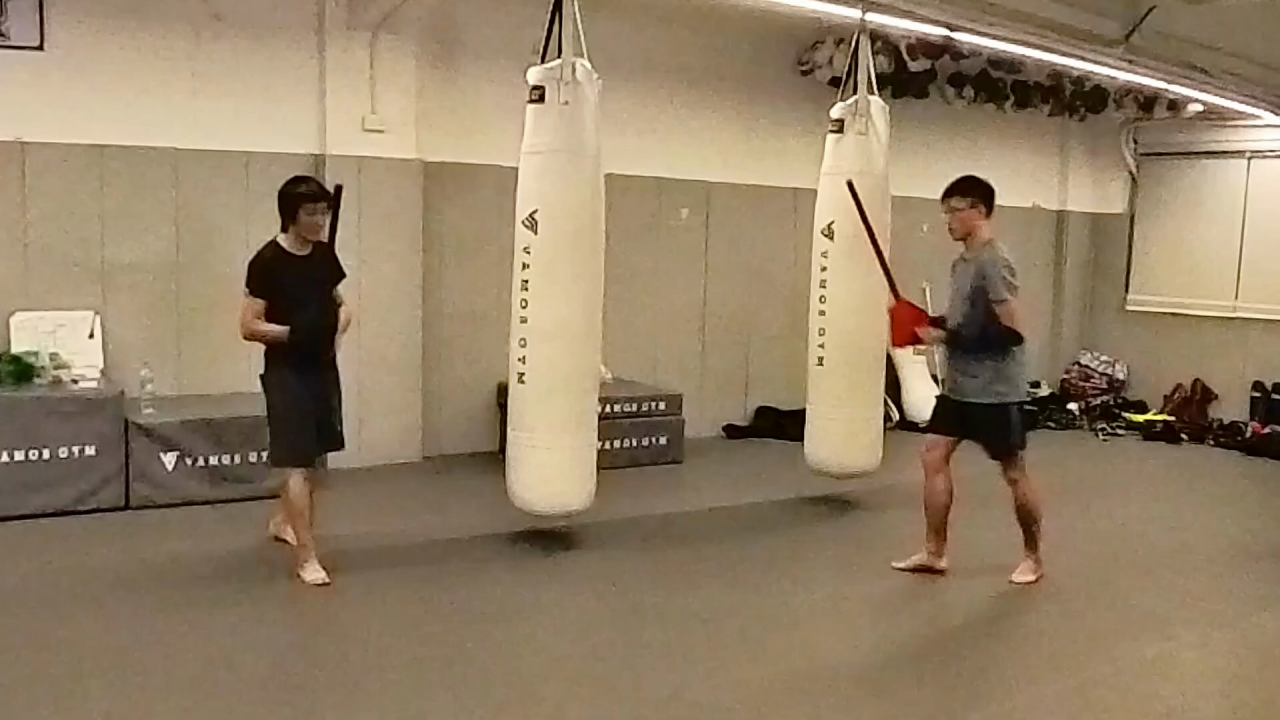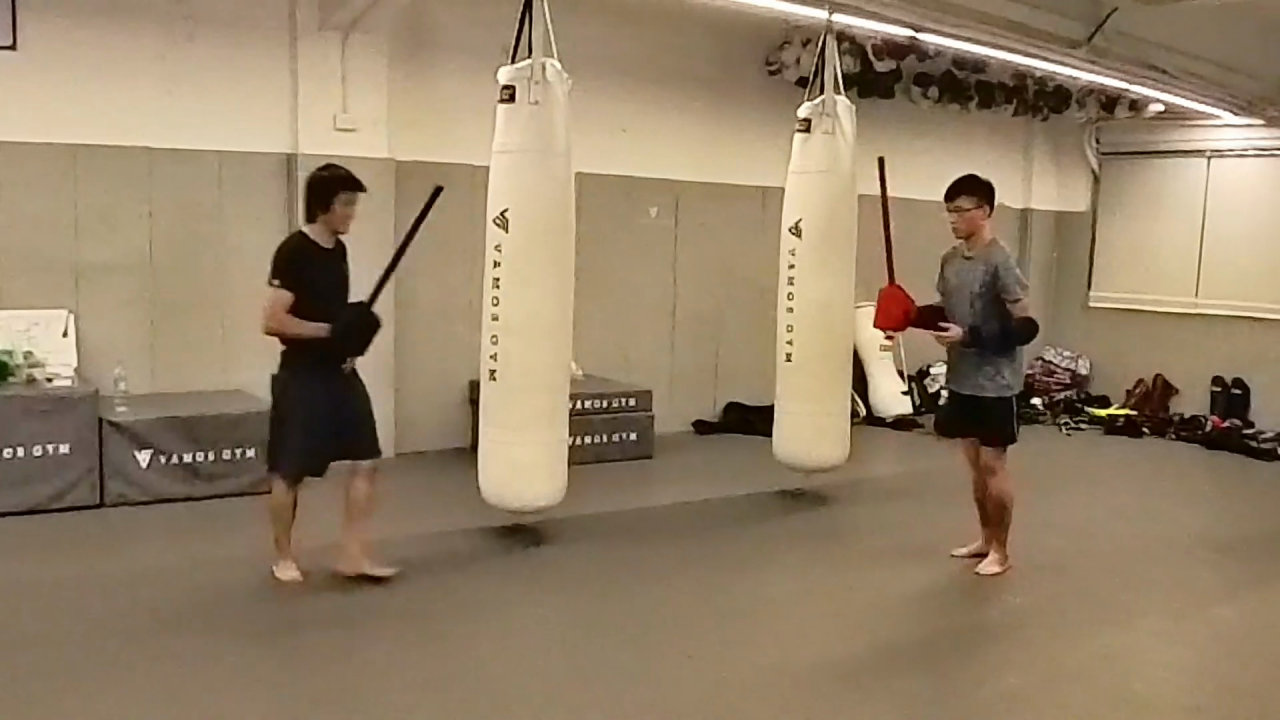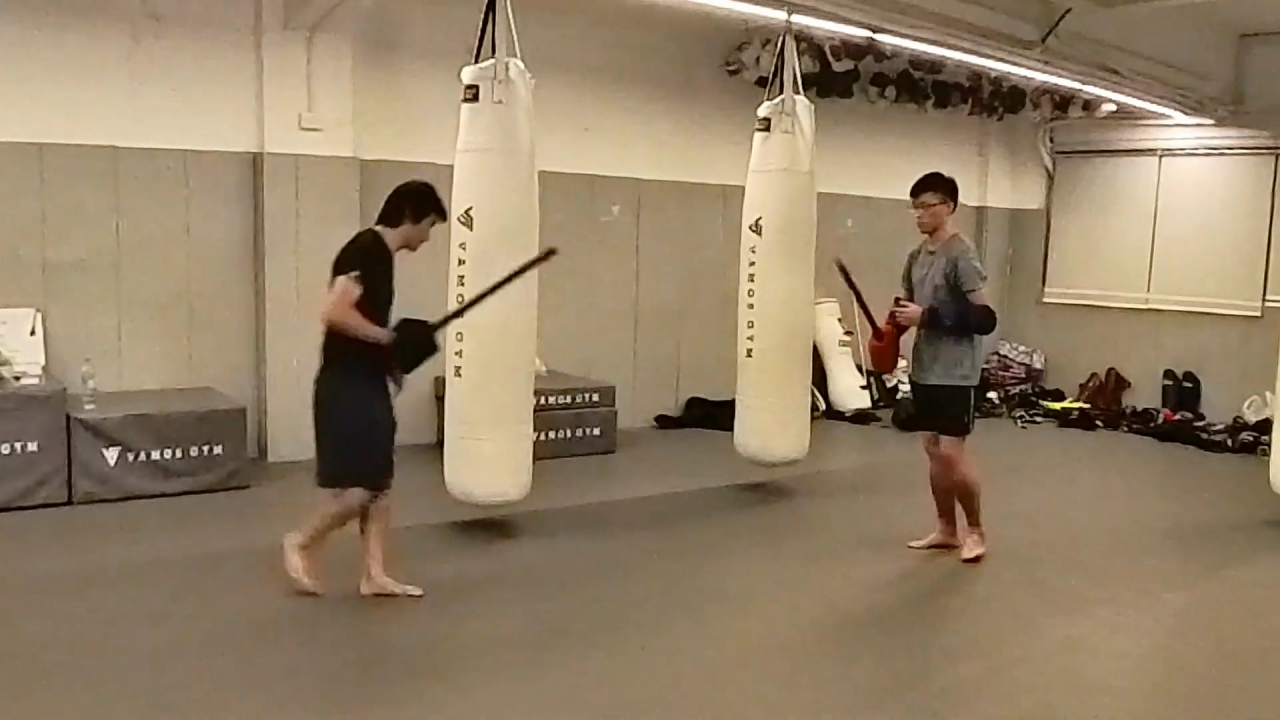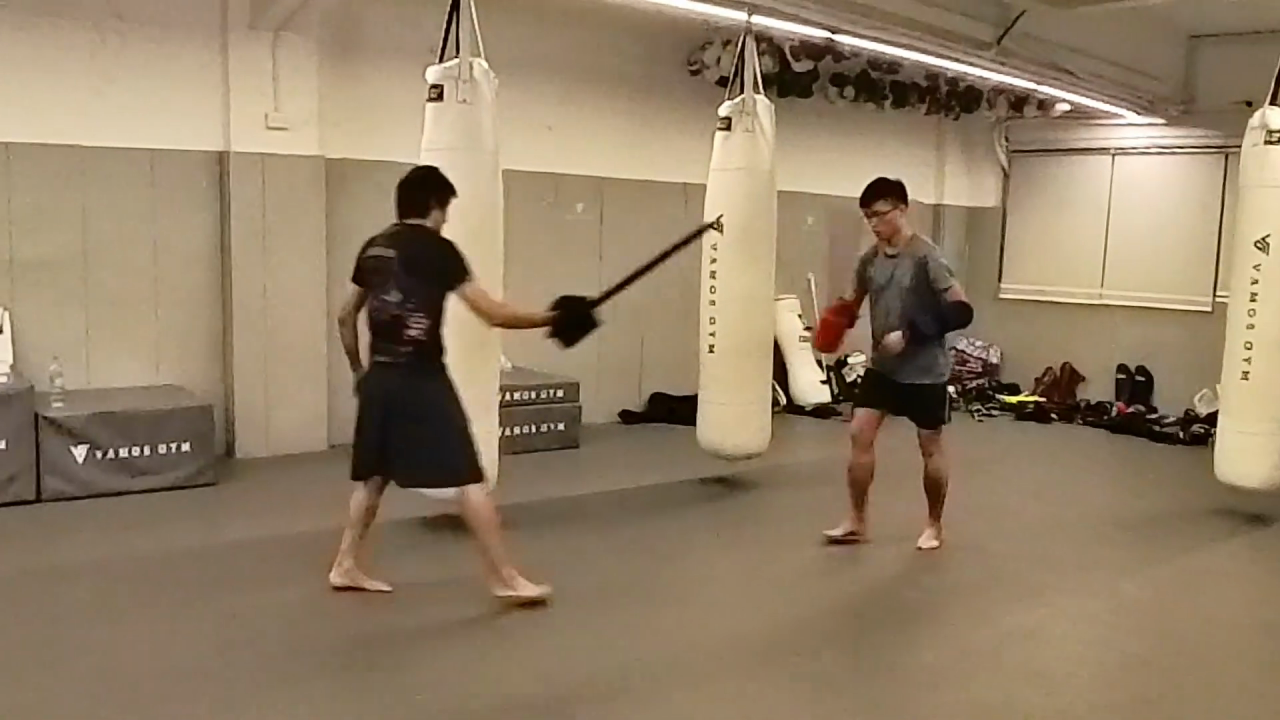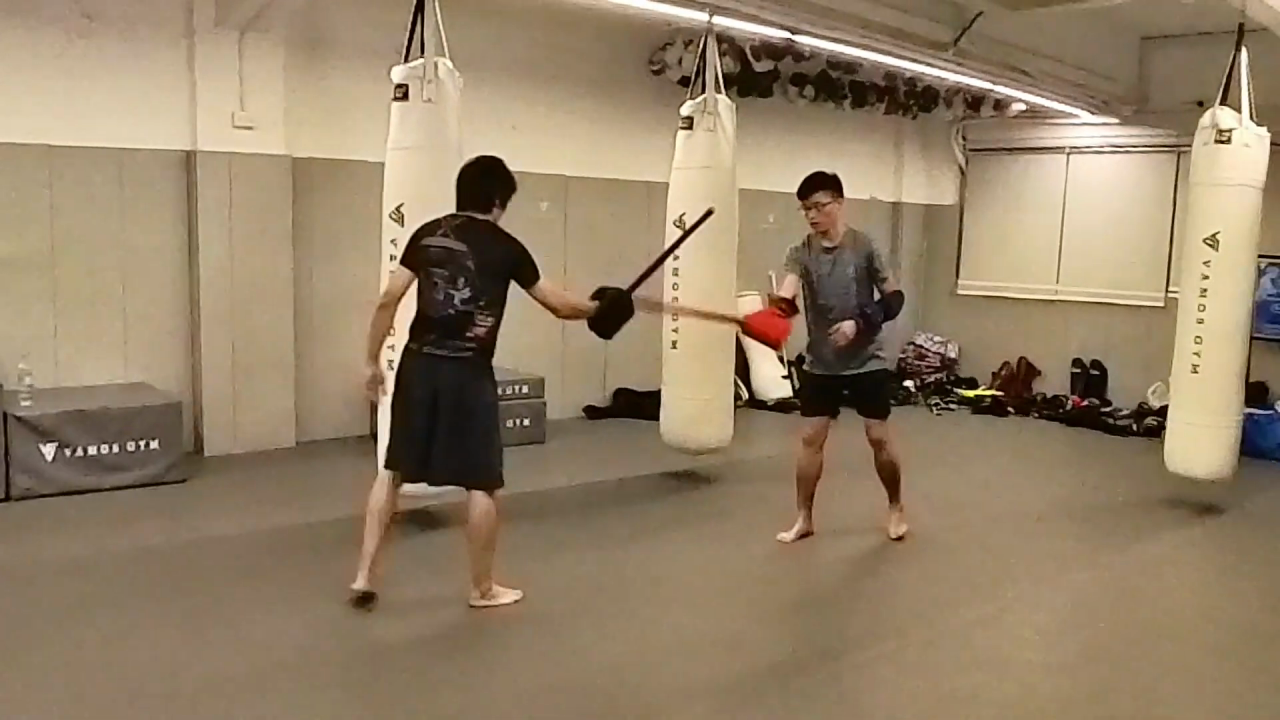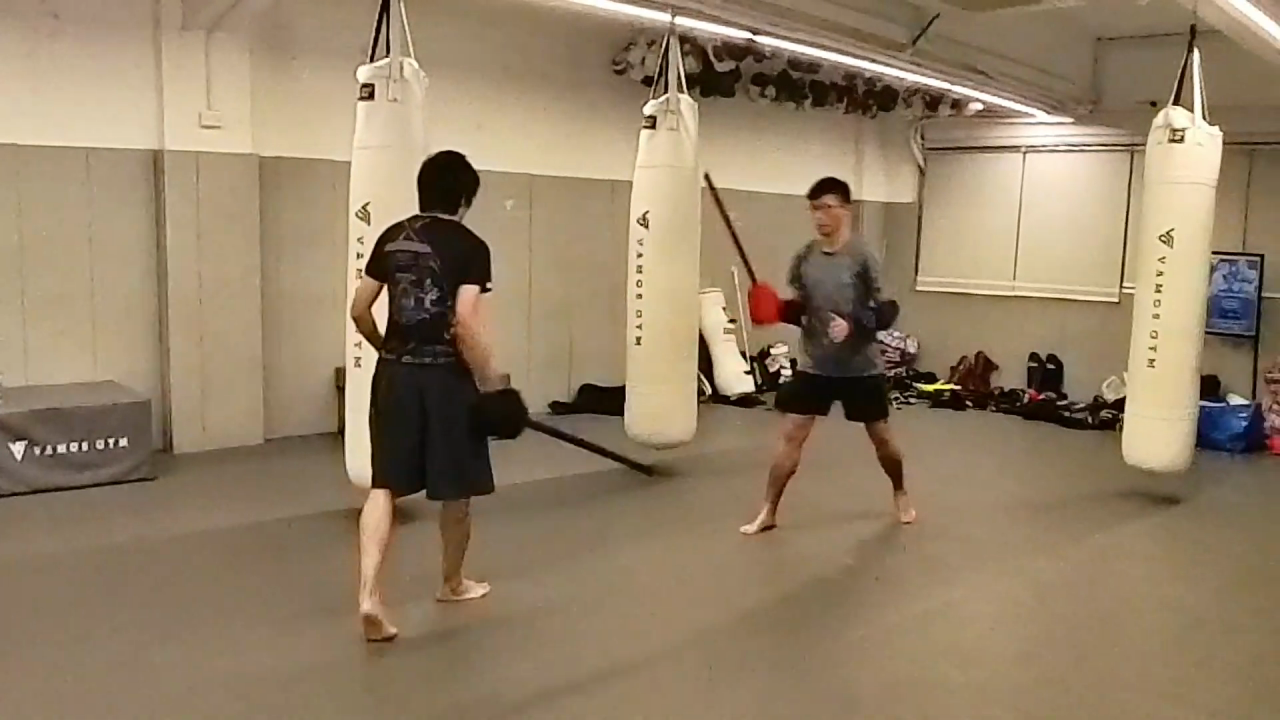
dt=0.4s
person 1, frame 1
left shoulder: (326, 255)
right shoulder: (267, 261)
left elbow: (340, 306)
right elbow: (248, 325)
left wrist: (337, 326)
right wrist: (290, 332)
left hip: (322, 369)
right hip: (286, 371)
left knee: (313, 459)
right knee: (298, 465)
left ankle: (282, 519)
right ankle: (307, 558)
person 1, frame 2
left shoulder: (337, 249)
right shoulder: (293, 252)
right elbow: (273, 321)
right wrist: (330, 331)
left hip: (339, 370)
right hip: (302, 376)
left knee: (364, 462)
right knee: (291, 473)
left ankle: (353, 554)
right ankle: (283, 555)
person 1, frame 3
left shoulder: (378, 254)
right shoulder: (366, 250)
right elbow: (337, 313)
left wrist: (388, 361)
right wrist: (391, 341)
left hip: (361, 379)
right hip: (350, 382)
left knee: (372, 482)
right knee: (362, 486)
left ankle: (374, 575)
right ankle: (301, 543)
person 1, frame 4
left shoulder: (374, 247)
right shoulder: (437, 249)
left elbow: (345, 316)
right elbow: (492, 313)
left wrist: (357, 367)
right wrist: (550, 317)
left hip: (379, 375)
right hip: (421, 377)
left knee: (371, 475)
right knee: (468, 479)
left ankle: (345, 566)
right ankle: (507, 580)
person 1, frame 5
left shoulder: (428, 234)
right shoulder: (505, 247)
left elbow: (387, 300)
right elbow: (561, 304)
left wrist: (372, 361)
right wrist: (606, 305)
left hip: (418, 363)
right hip: (468, 372)
left knee: (395, 469)
right knee: (480, 484)
left ankle: (365, 572)
right ankle: (484, 587)
person 1, frame 6
left shoulder: (392, 238)
right shoulder: (470, 247)
left elbow: (360, 309)
right elbow: (467, 327)
right wrist: (491, 386)
left hip: (394, 375)
right hip: (446, 377)
left knee: (384, 487)
right knee: (458, 489)
left ankle: (370, 596)
right ankle: (453, 582)
person 2, frame 1
left shoulder: (994, 264)
right shoulder: (961, 262)
left elbow: (1010, 332)
left wrist: (946, 338)
right wrist: (933, 327)
left hip: (995, 390)
right hip: (959, 386)
left knee: (1013, 473)
right knee: (933, 459)
left ankle: (1033, 558)
right ankle: (933, 552)
person 2, frame 2
left shoulder: (1000, 263)
right shoulder: (950, 259)
left elbow: (1026, 327)
left wrist: (969, 336)
left hip: (995, 382)
right hip: (961, 379)
left knee: (992, 464)
right knee: (973, 461)
left ankle: (1000, 550)
right ankle: (987, 538)
person 2, frame 3
left shoulder: (962, 255)
right shoulder: (916, 256)
left elbow: (985, 318)
left wrist: (928, 316)
right wrist: (894, 326)
left hip: (955, 374)
right hip: (924, 371)
left knee: (952, 454)
right knee: (933, 450)
left ankle: (976, 531)
right ankle: (947, 529)
person 2, frame 4
left shoulder: (926, 256)
right shoulder: (870, 259)
left elbow: (961, 310)
right elbow: (851, 306)
left wrist: (911, 333)
right wrist: (837, 319)
left hip: (926, 370)
right hip: (883, 367)
left knee: (931, 447)
right knee: (860, 435)
left ankle: (934, 524)
right ankle: (856, 520)
person 2, frame 5
left shoulder: (865, 247)
right shoulder: (801, 253)
left elbow: (894, 299)
right elbow: (788, 292)
left wrist: (861, 323)
right wrist: (779, 305)
left hip: (867, 361)
right hip: (820, 364)
left knee: (878, 438)
right knee: (811, 438)
left ankle: (896, 508)
right ankle: (804, 519)
person 2, frame 6
left shoulder: (865, 257)
right shoulder: (805, 258)
left elbow: (889, 311)
right elbow: (797, 309)
left wrist: (855, 326)
right wrist: (774, 307)
left hip: (863, 367)
right hip: (816, 366)
left knee: (881, 437)
right knee: (792, 436)
left ankle: (901, 495)
right ankle: (767, 512)
